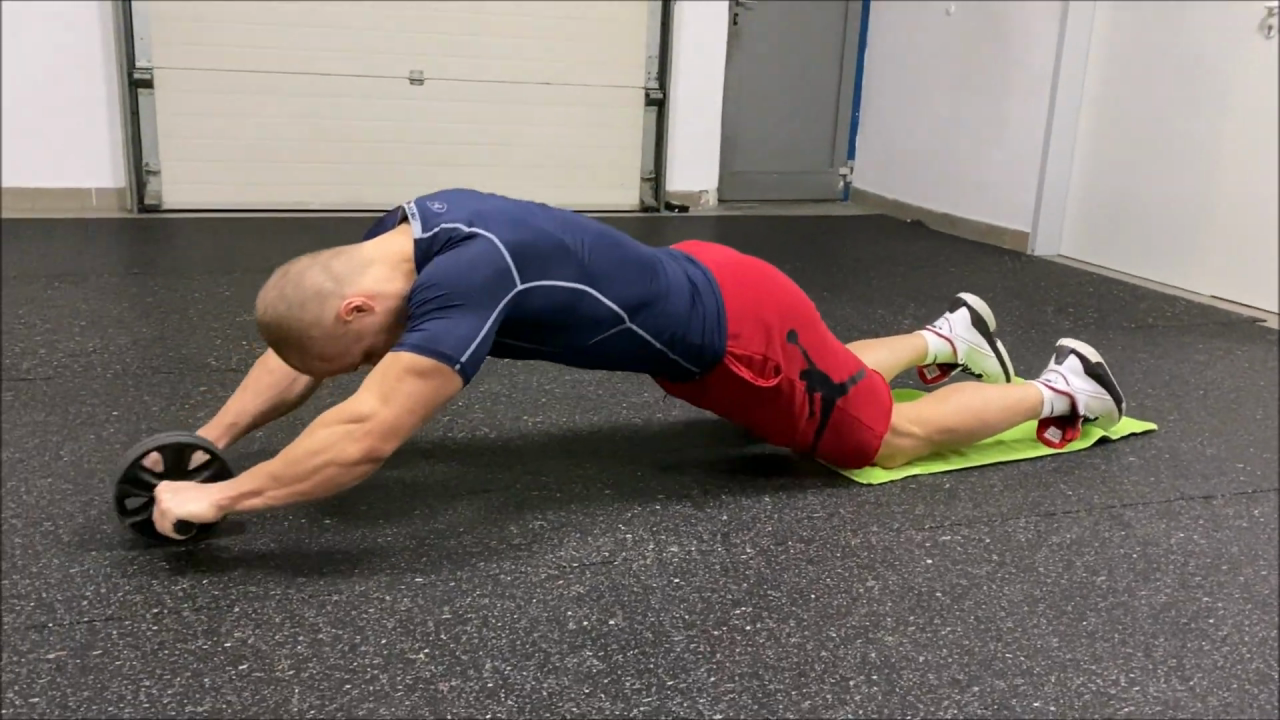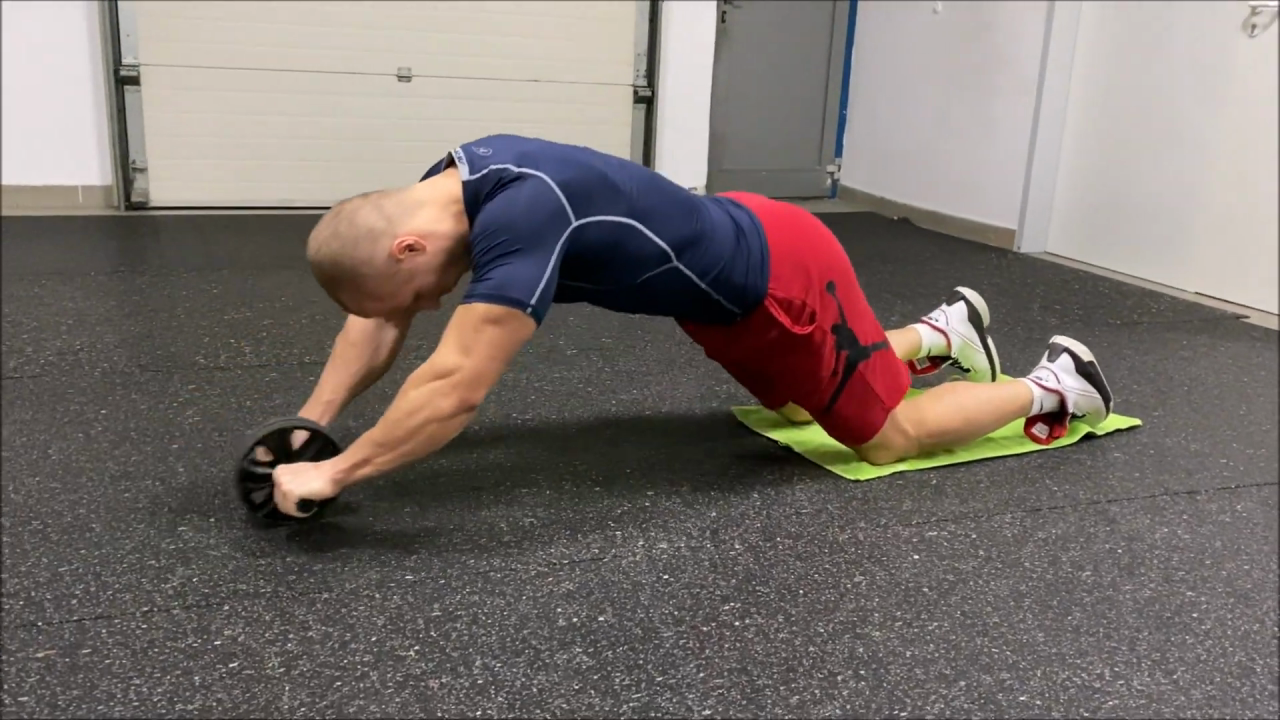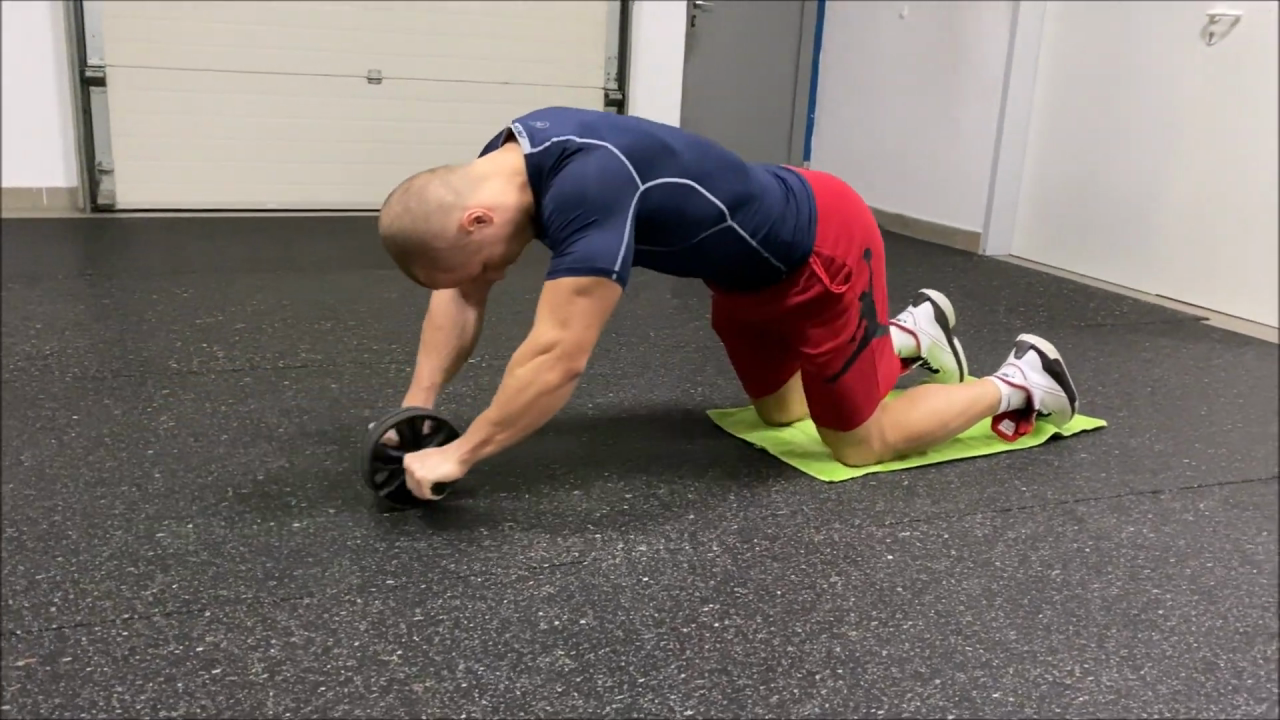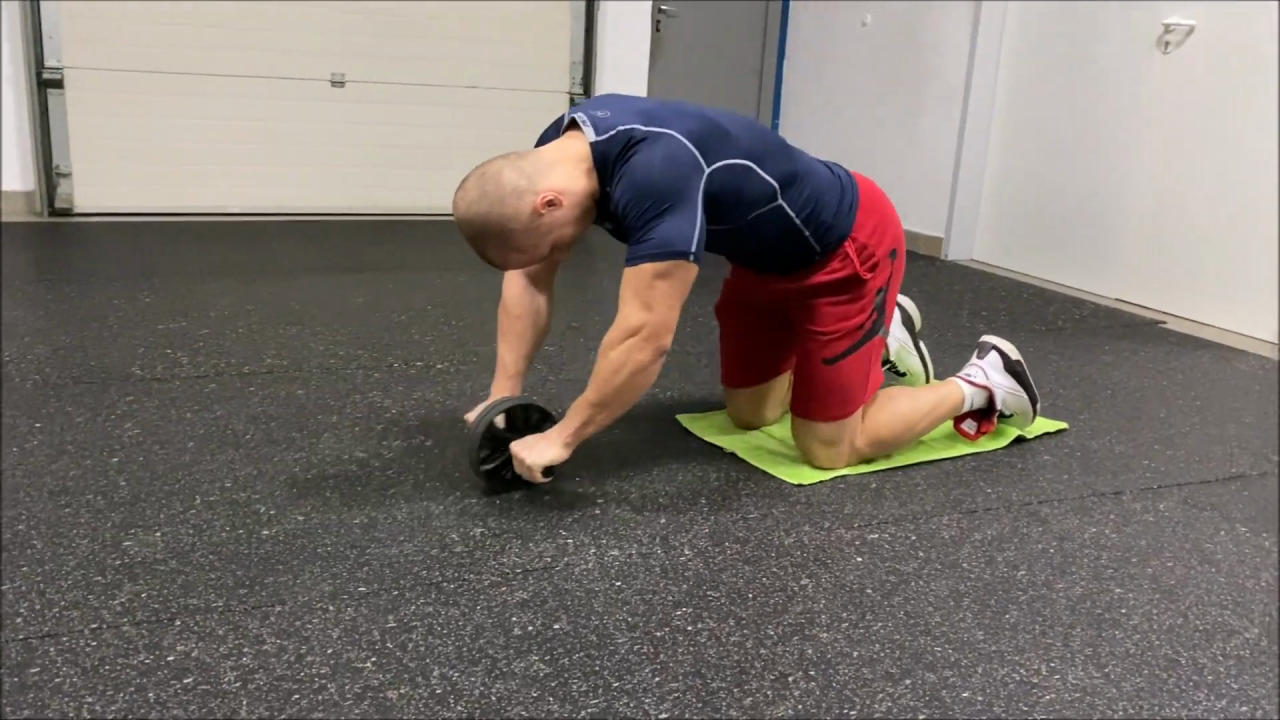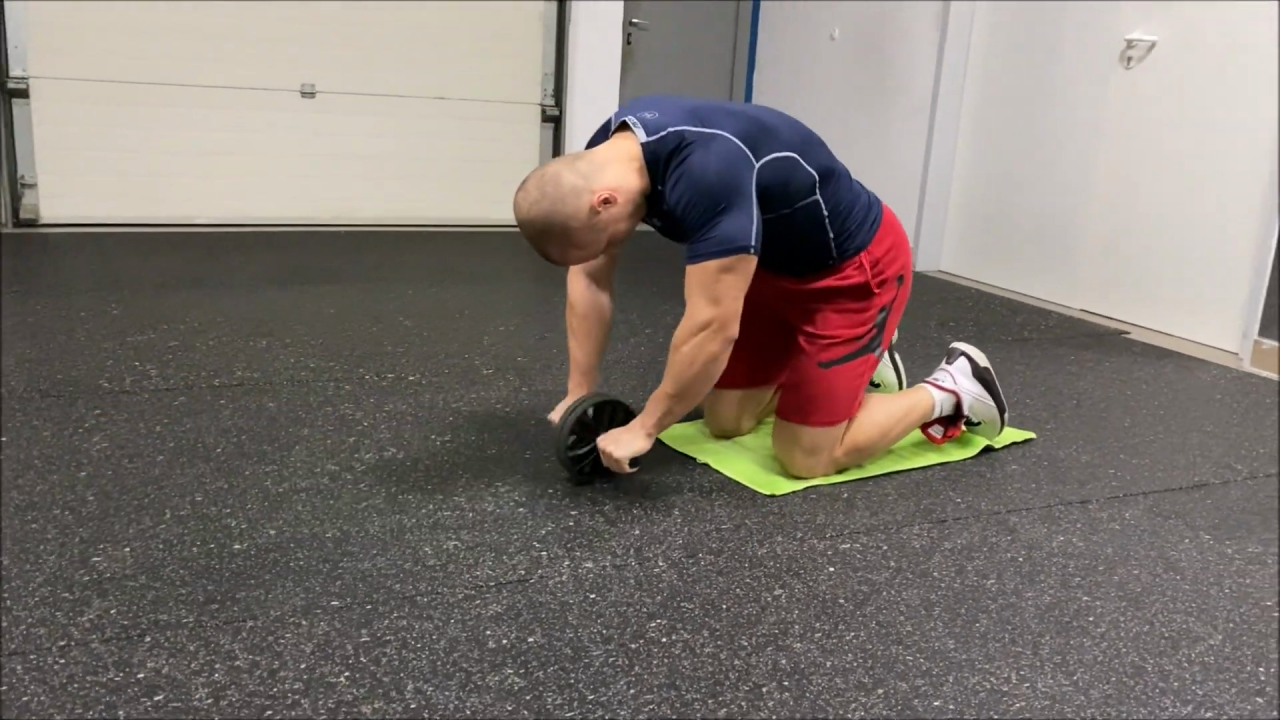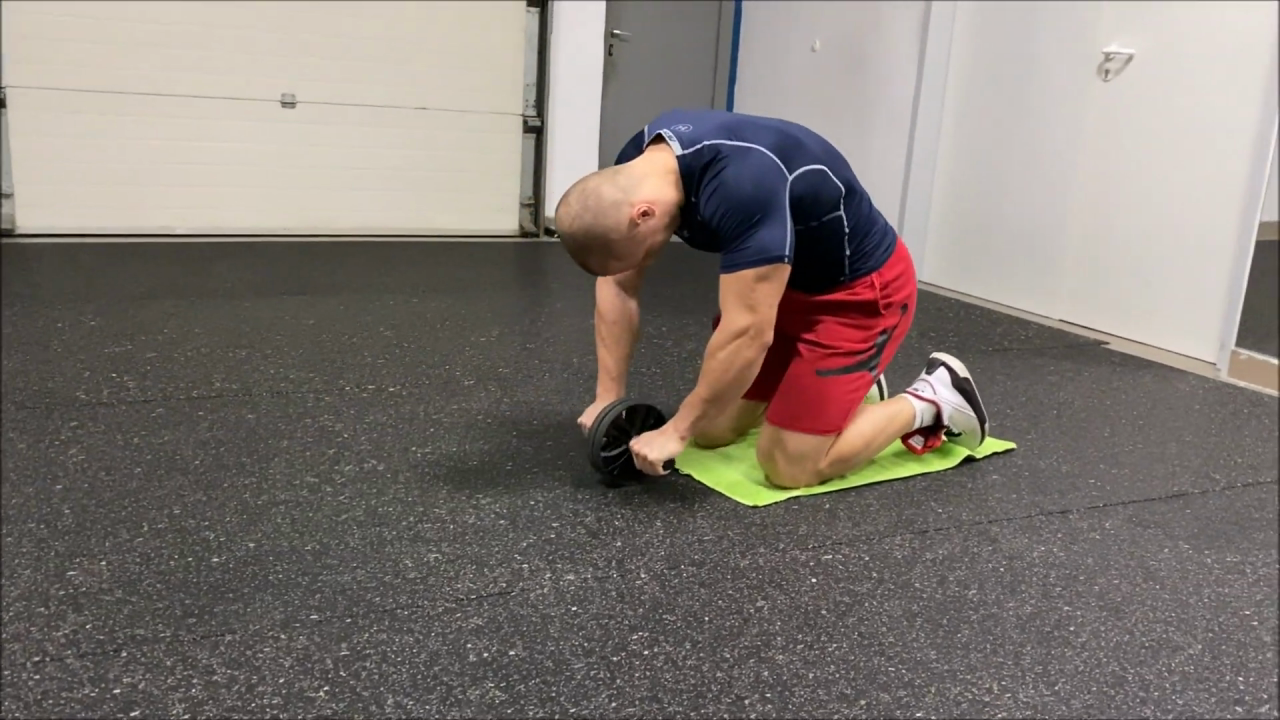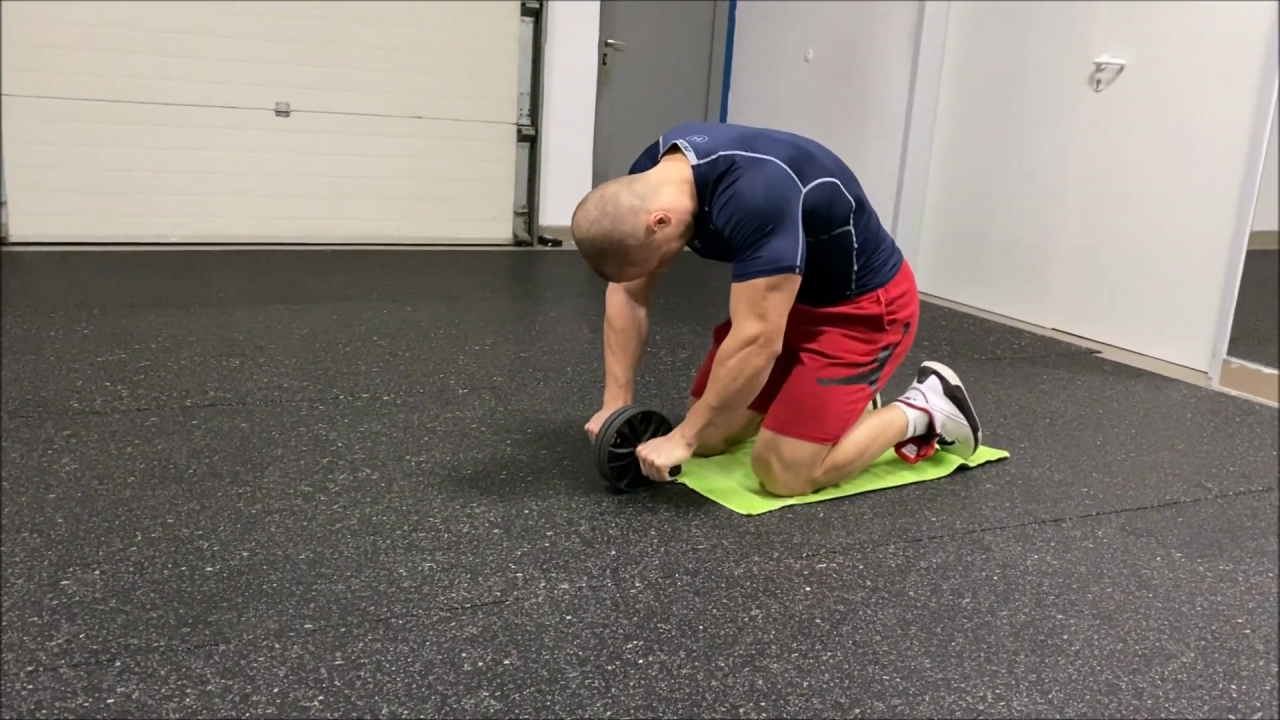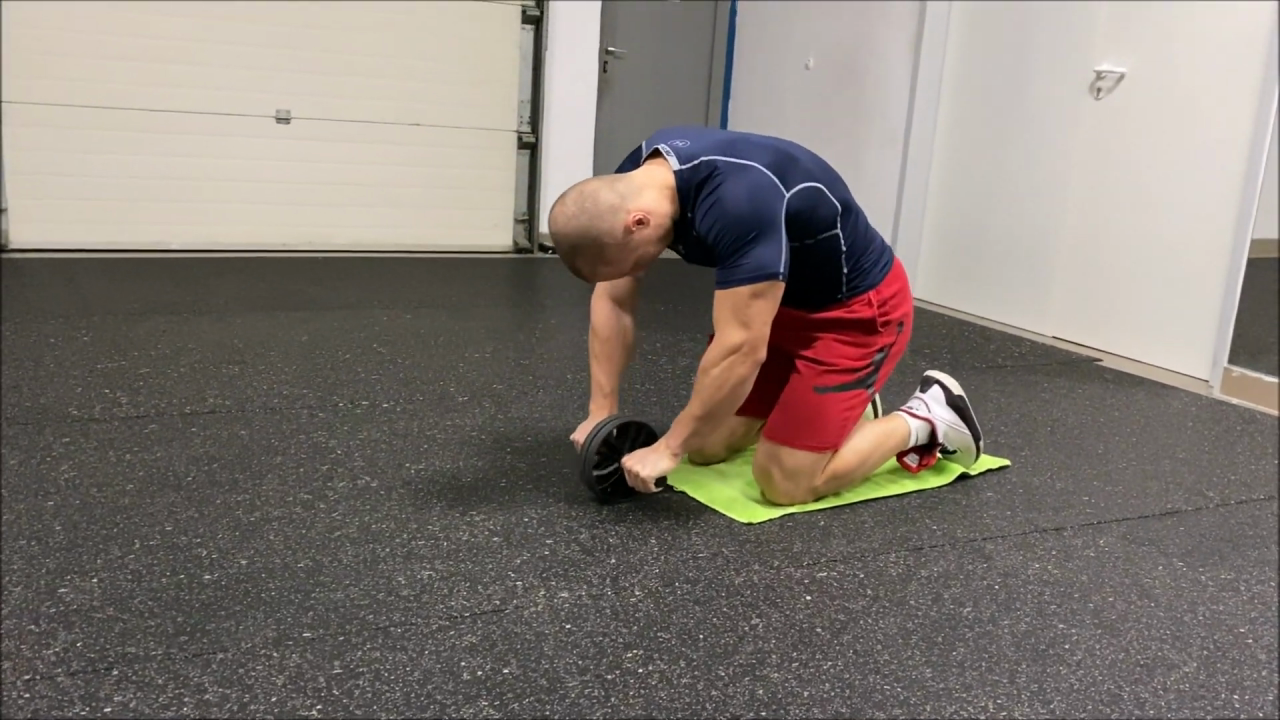
dt=0.3s
person 1, frame 1
left shoulder: (463, 273)
right shoulder: (399, 239)
left elbow: (365, 434)
right elbow: (300, 351)
left wrist: (220, 501)
right wrist: (211, 438)
left hip: (739, 327)
right hip: (695, 289)
left knee: (885, 436)
right knee: (825, 392)
left ankle: (1062, 390)
right ankle: (947, 335)
person 1, frame 2
left shoulder: (517, 217)
right shoulder: (447, 188)
left elbow: (456, 387)
right elbow: (378, 319)
left wrist: (334, 473)
right wrist: (314, 416)
left hip: (781, 277)
right hip: (736, 248)
left knee: (888, 436)
right knee: (795, 410)
left ankle: (1051, 386)
right ankle: (941, 333)
person 1, frame 3
left shoulder: (585, 187)
right shoulder: (499, 166)
left elbow: (557, 358)
right elbow: (459, 298)
left wrist: (458, 457)
right wrist: (418, 406)
left hip: (823, 250)
right hip: (756, 253)
left knee: (857, 443)
right knee: (779, 413)
left ankle: (1019, 385)
right ankle: (910, 331)
person 1, frame 4
left shoulder: (655, 174)
right shoulder: (557, 155)
left elbow: (645, 337)
right elbow: (527, 283)
left wrist: (561, 439)
right wrist: (503, 395)
left hip: (847, 246)
right hip: (773, 250)
left knee: (826, 448)
right knee: (750, 413)
left ankle: (979, 386)
right ankle: (881, 341)
person 1, frame 5
left shoulder: (707, 171)
right shoulder: (606, 155)
left elbow: (713, 326)
right elbow: (588, 281)
left wrist: (644, 429)
right wrist: (579, 392)
left hip: (856, 266)
right hip: (778, 263)
left knee: (805, 457)
right knee: (725, 422)
left ankle: (948, 390)
right ankle: (856, 360)
person 1, frame 6
left shoulder: (742, 185)
right shoulder: (635, 169)
left elbow: (747, 333)
right elbow: (617, 289)
left wrist: (675, 432)
right wrist: (608, 397)
left hip: (861, 287)
right hip: (786, 281)
left knee: (789, 465)
right knee: (711, 431)
left ankle: (927, 402)
right ankle: (843, 372)
person 1, frame 7
left shoulder: (755, 196)
right shoulder: (650, 178)
left elbow: (758, 340)
right elbow: (626, 295)
left wrist: (681, 438)
right wrist: (616, 403)
left hip: (865, 304)
right hip: (785, 296)
left knee: (782, 472)
right knee: (707, 439)
left ankle: (920, 410)
right ankle: (838, 389)
person 1, frame 8
left shoulder: (738, 201)
right shoulder: (630, 184)
left elbow: (741, 349)
right elbow: (611, 303)
left wrist: (667, 449)
right wrist: (601, 412)
left hip: (857, 308)
right hip: (779, 301)
left knee: (784, 481)
right knee: (706, 446)
left ankle: (923, 420)
right ankle: (835, 395)
